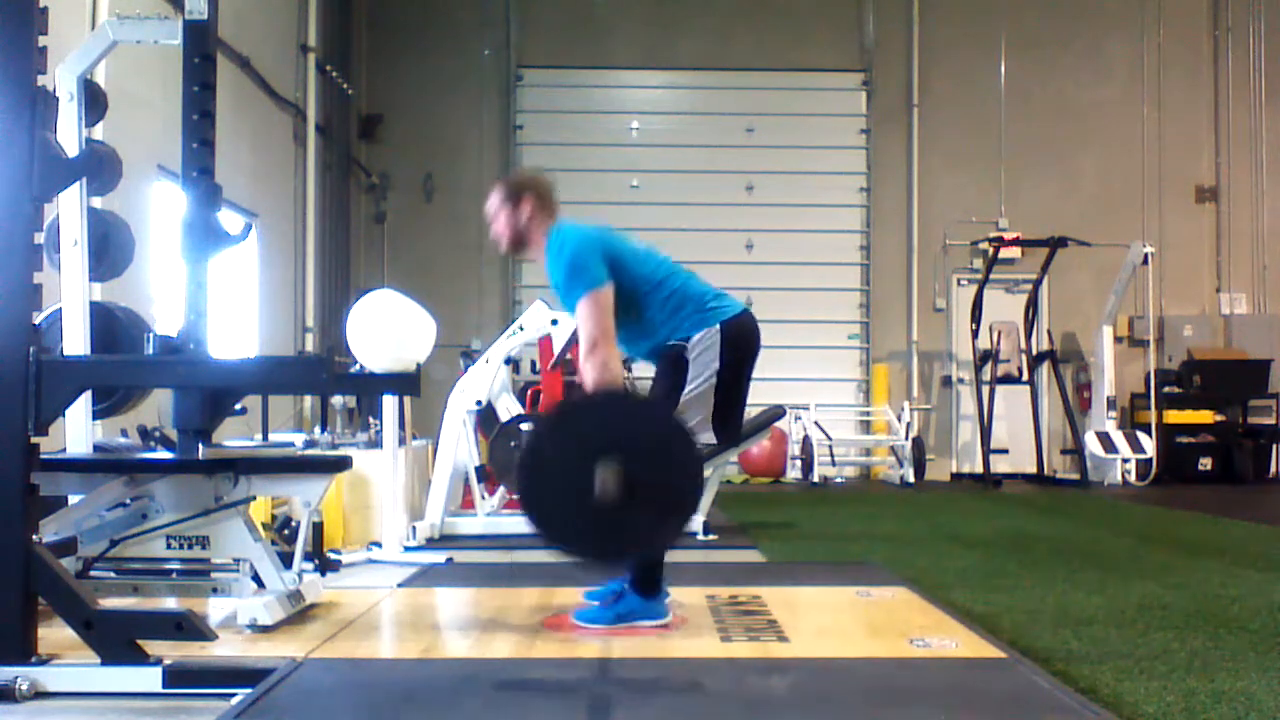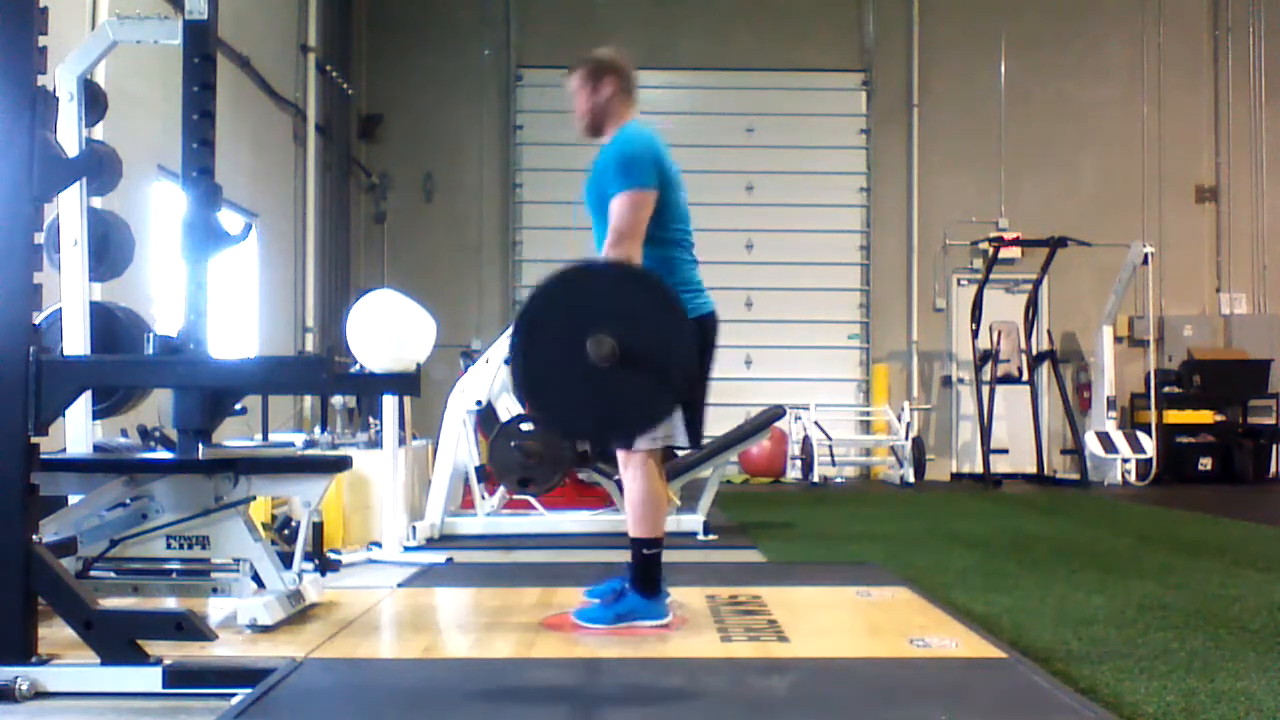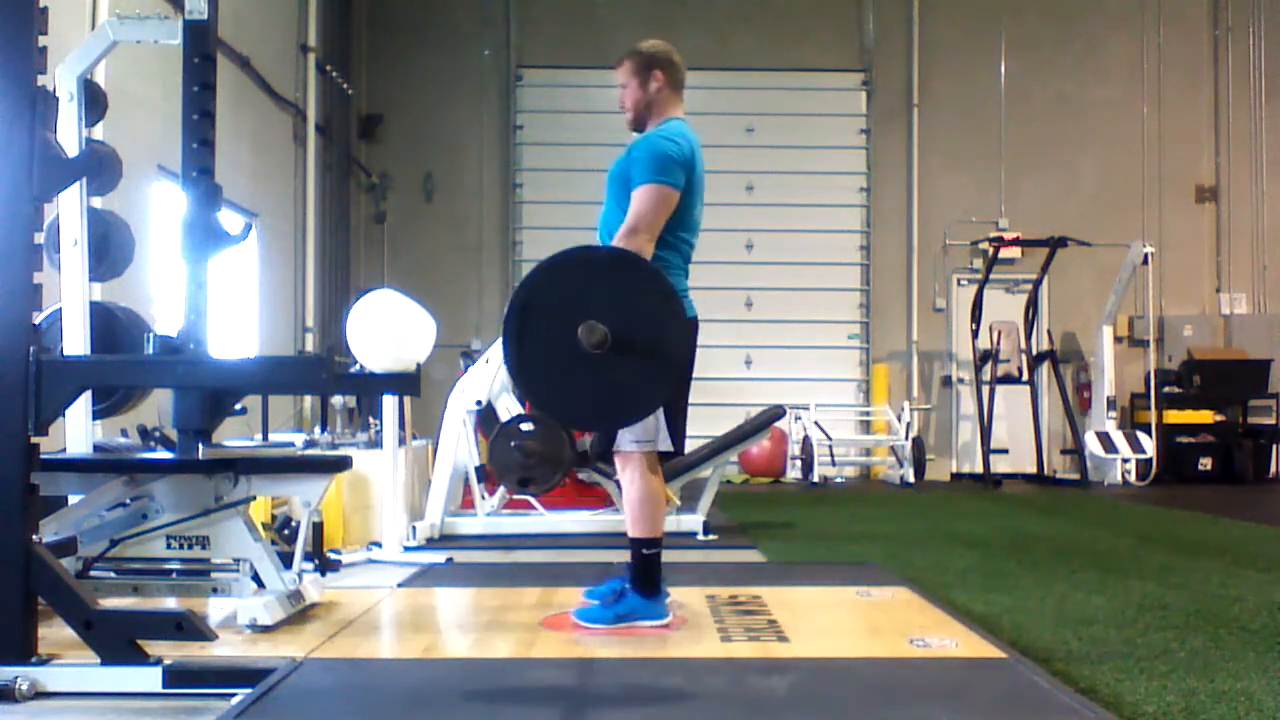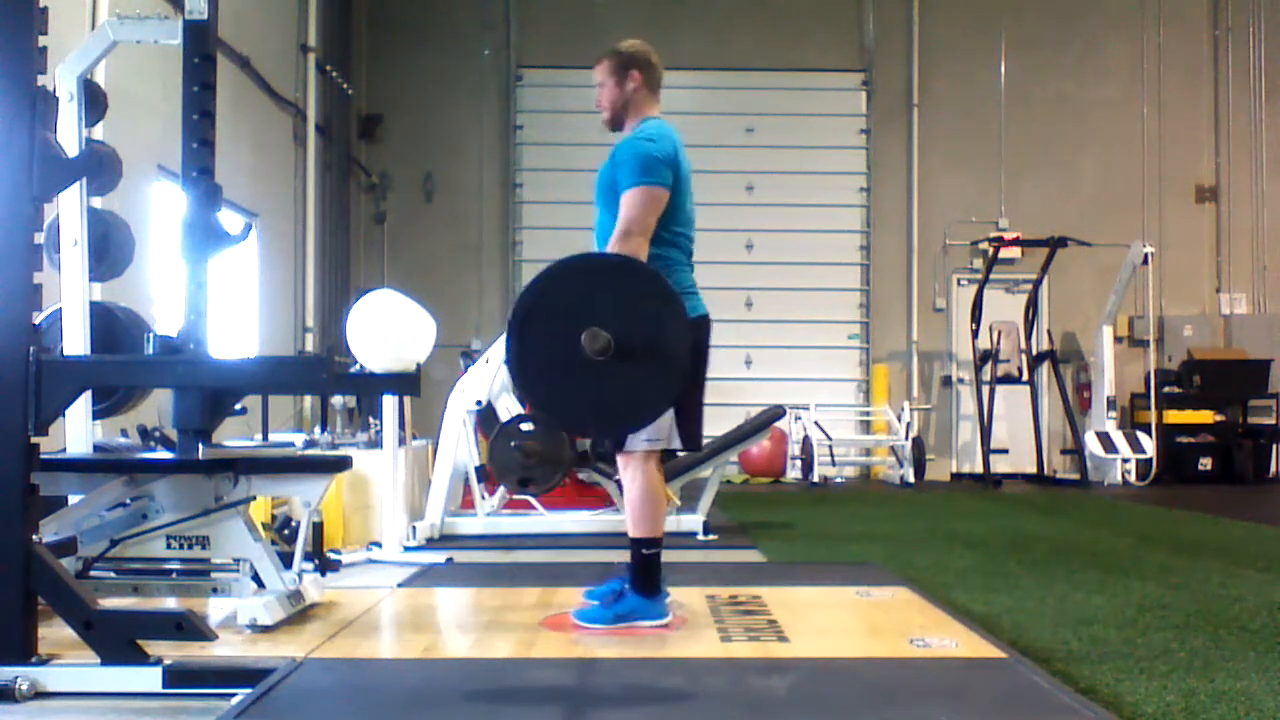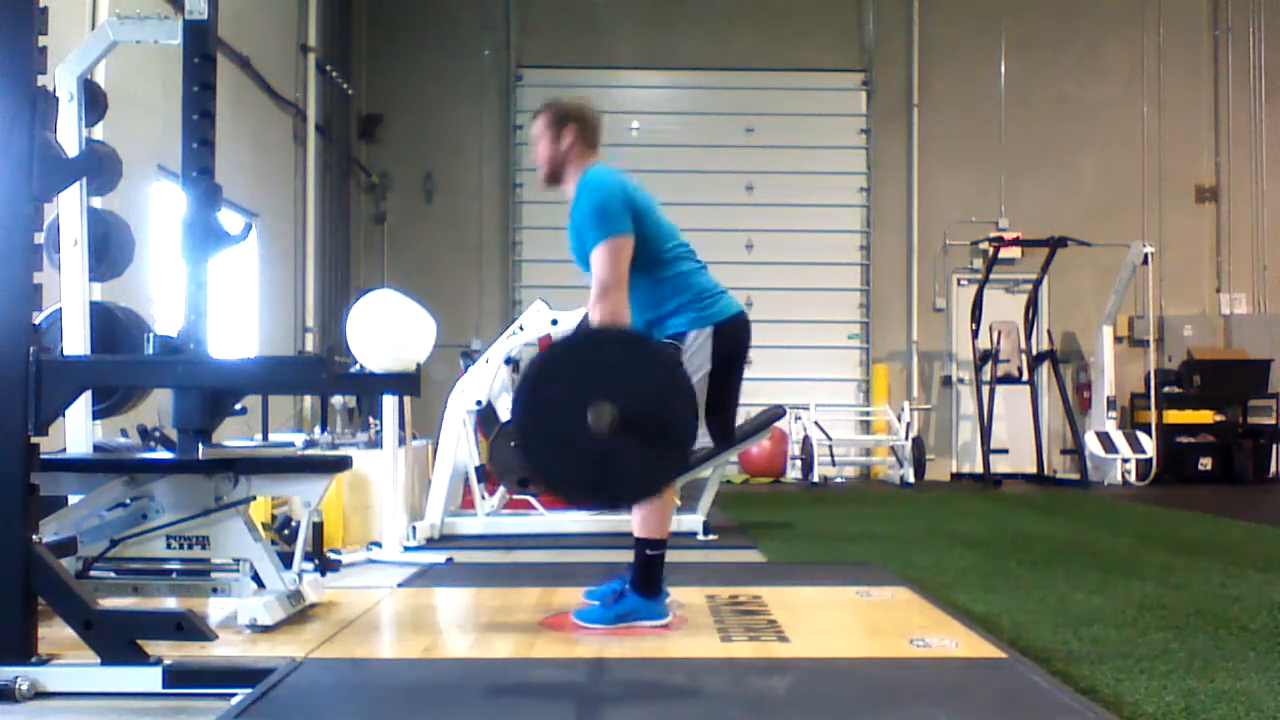
dt=0.3s
person 1, frame 1
left shoulder: (570, 250)
right shoulder: (573, 245)
left elbow: (598, 349)
right elbow: (599, 345)
left hip: (712, 335)
right hip: (711, 334)
left ankle: (645, 596)
right ankle: (643, 582)
person 1, frame 2
left shoulder: (628, 148)
right shoulder: (630, 147)
left elbow: (624, 242)
left knee: (639, 452)
right knee: (638, 450)
left ankle: (645, 594)
right ankle: (643, 578)
person 1, frame 3
left shoulder: (662, 144)
right shoulder: (672, 145)
left elbow: (637, 236)
left knee: (635, 456)
right knee: (637, 455)
left ankle: (645, 595)
right ankle: (642, 579)
person 1, frame 4
left shoulder: (644, 144)
right shoulder: (652, 144)
left elbow: (630, 239)
left knee: (638, 454)
right knee: (637, 453)
left ankle: (645, 595)
right ankle: (642, 579)
person 1, frame 5
left shoulder: (598, 193)
right shoulder: (599, 189)
left elbow: (610, 292)
right elbow: (611, 292)
left hip: (699, 329)
right hip: (699, 327)
left ankle: (644, 596)
right ankle: (643, 580)
